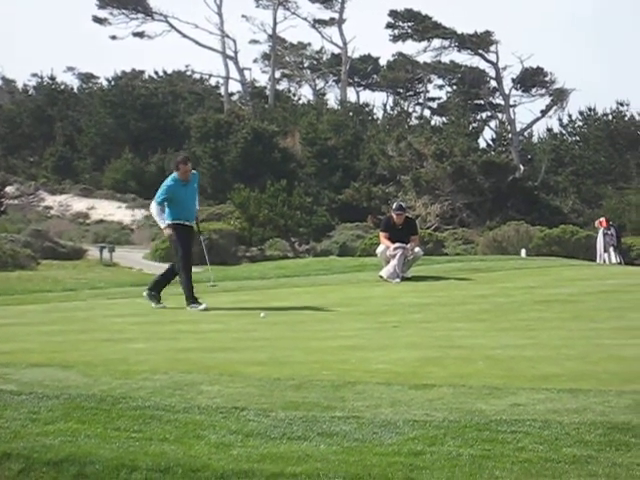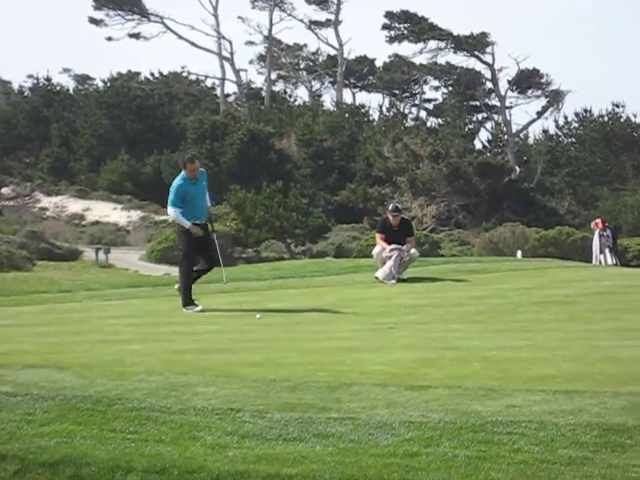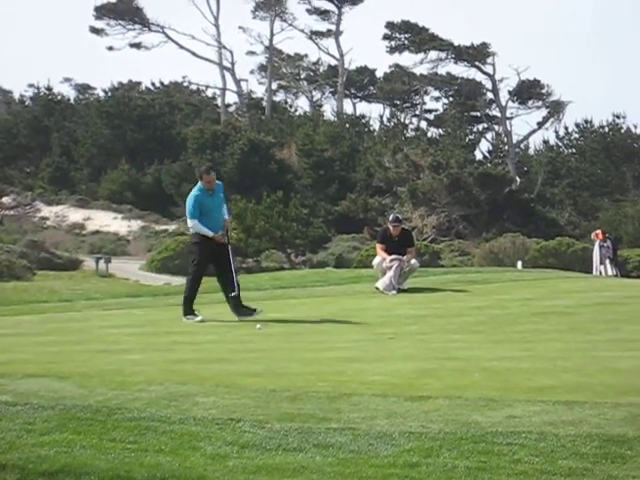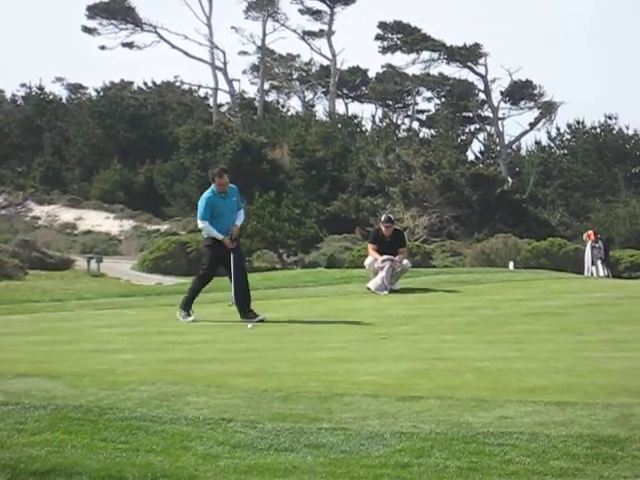
dt=0.2s
person 1, frame 1
left shoulder: (195, 176)
right shoulder: (169, 185)
right elbow: (155, 207)
left wrist: (195, 209)
right wrist: (165, 227)
left hip: (189, 226)
right hip: (175, 227)
left knee: (179, 264)
right knee: (184, 263)
left ankle: (153, 290)
right ankle: (191, 300)
person 1, frame 2
left shoulder: (202, 174)
right shoulder: (178, 185)
right elbow: (171, 211)
left wrist: (208, 206)
right wrist: (190, 227)
left hip: (201, 225)
right hip: (187, 228)
left knee: (212, 260)
right knee: (187, 264)
left ankle: (184, 284)
right ankle: (187, 302)
person 1, frame 3
left shoulder: (219, 187)
right shoulder: (195, 196)
right elbow: (192, 223)
left wrist: (225, 219)
right wrist: (213, 235)
left hip: (220, 237)
right hip: (202, 239)
left knee: (228, 273)
right knee: (196, 276)
left ankle: (238, 307)
right ankle: (187, 311)
person 1, frame 4
left shoulder: (234, 190)
right shoulder: (207, 198)
left elbow: (240, 210)
right elbow: (203, 225)
left wrist: (237, 225)
right wrist: (222, 238)
left hip: (230, 240)
right hip: (214, 241)
left knee: (240, 274)
right knee: (204, 276)
left ankle: (246, 312)
right ankle: (184, 308)
